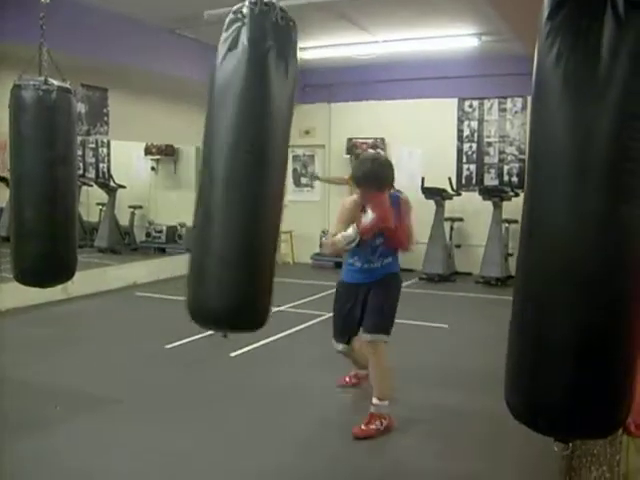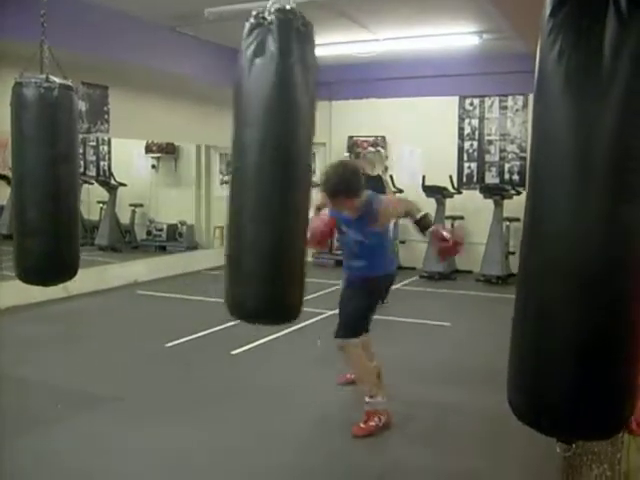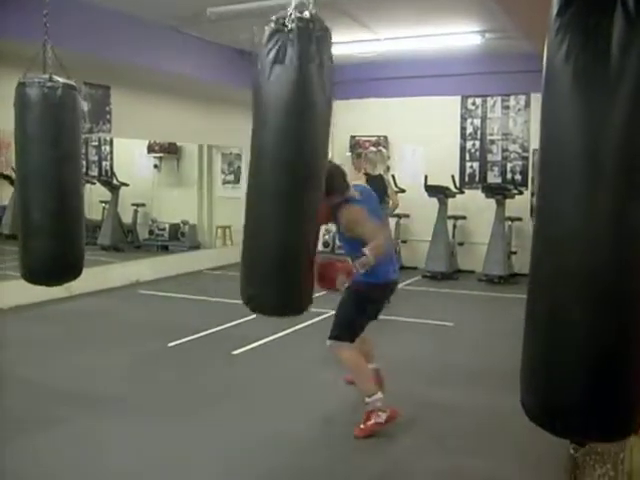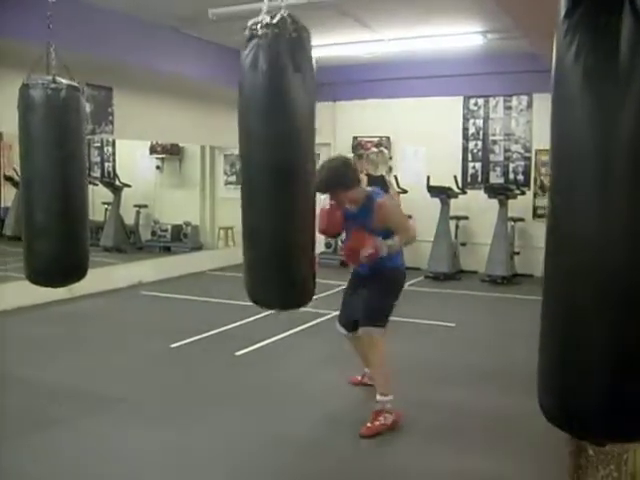
dt=0.2s
person 1, frame 1
left shoulder: (401, 203)
right shoulder: (353, 204)
left elbow: (406, 236)
right elbow: (330, 245)
left wrist: (399, 244)
right wrist: (361, 228)
left hip: (386, 279)
right hip: (351, 281)
left knee: (372, 339)
right knee: (342, 343)
left ankle: (381, 414)
right ankle: (364, 370)
person 1, frame 2
left shoulder: (379, 206)
right shoulder: (339, 201)
left elbow: (410, 206)
right elbow: (325, 204)
left wrist: (430, 228)
right wrist: (319, 211)
left hip: (372, 278)
right hip: (354, 275)
left knee: (347, 340)
right knee: (356, 328)
left ankle: (377, 410)
right ankle: (369, 371)
person 1, frame 3
left shoulder: (349, 211)
right shoulder: (359, 190)
left elbow: (382, 245)
right wrist: (328, 213)
left hip: (371, 283)
right hip: (380, 277)
left knee: (340, 343)
right knee: (351, 325)
left ankle: (379, 408)
right ankle: (371, 373)
person 1, frame 4
left shoulder: (381, 203)
right shoulder: (341, 202)
left elbow: (410, 235)
left wrist: (380, 248)
left hip: (388, 272)
right hip: (362, 271)
left knee: (371, 331)
right knee: (348, 326)
left ankle: (386, 409)
right ankle: (373, 373)
